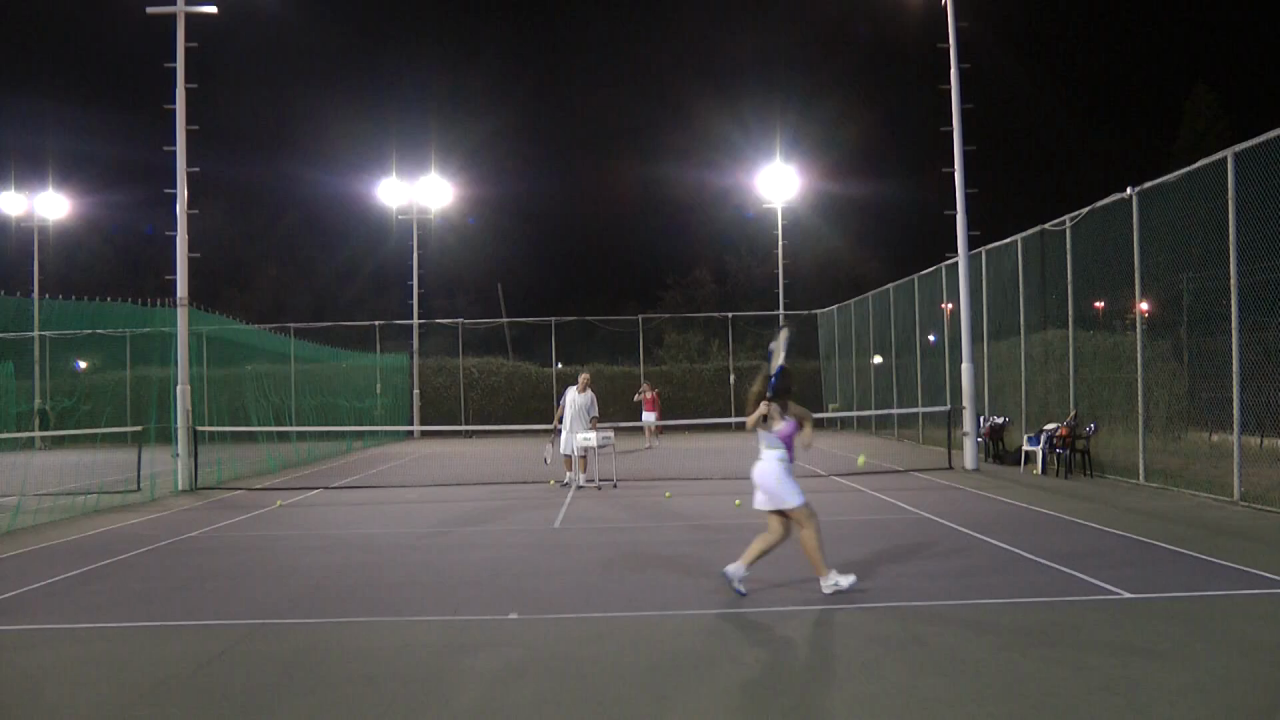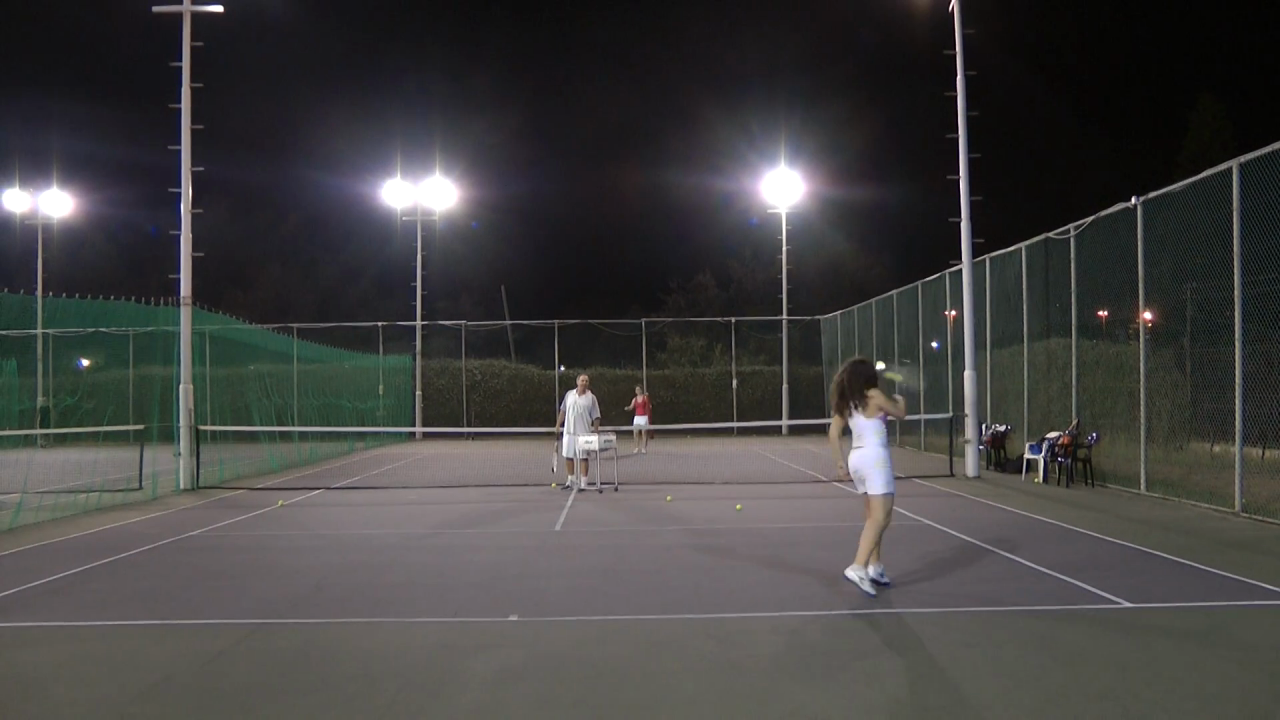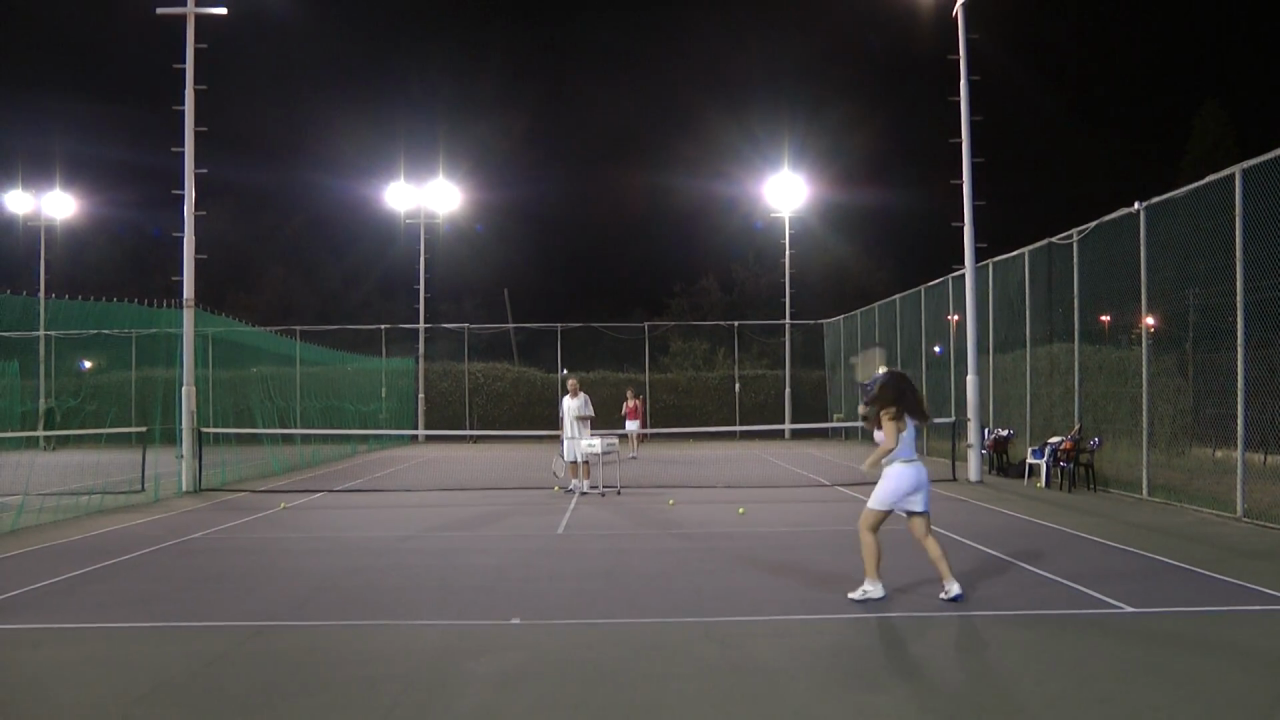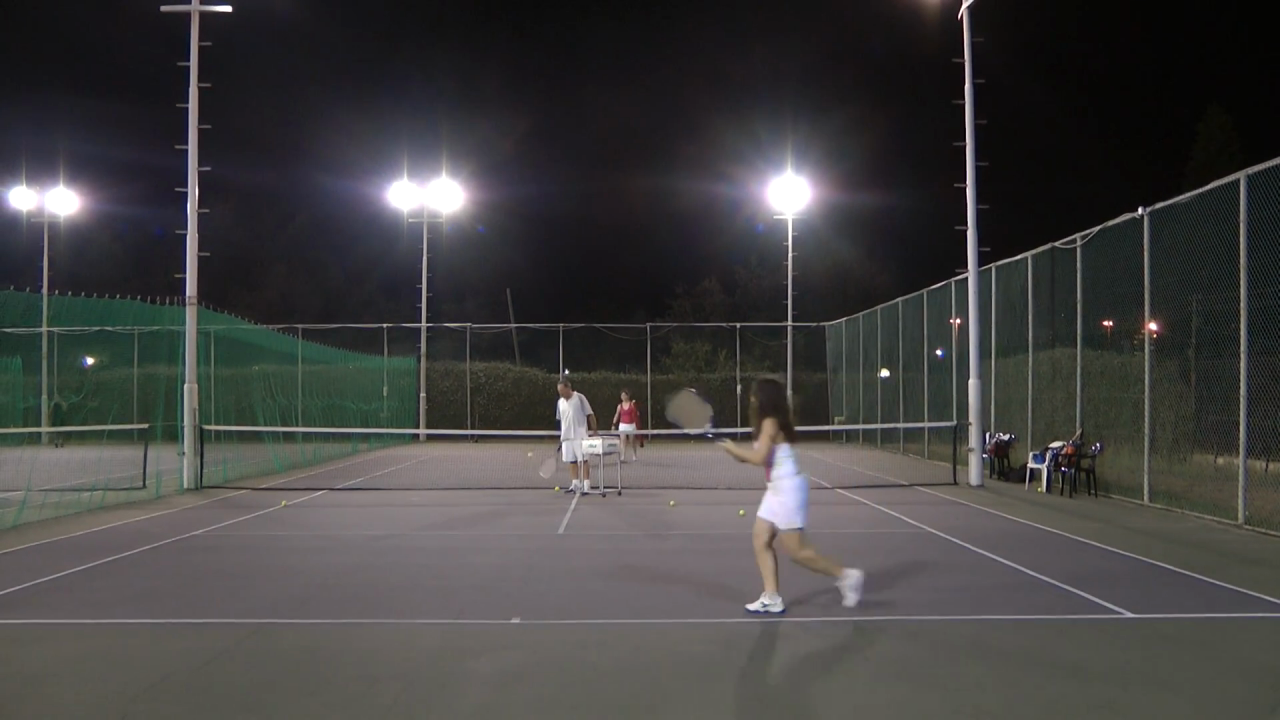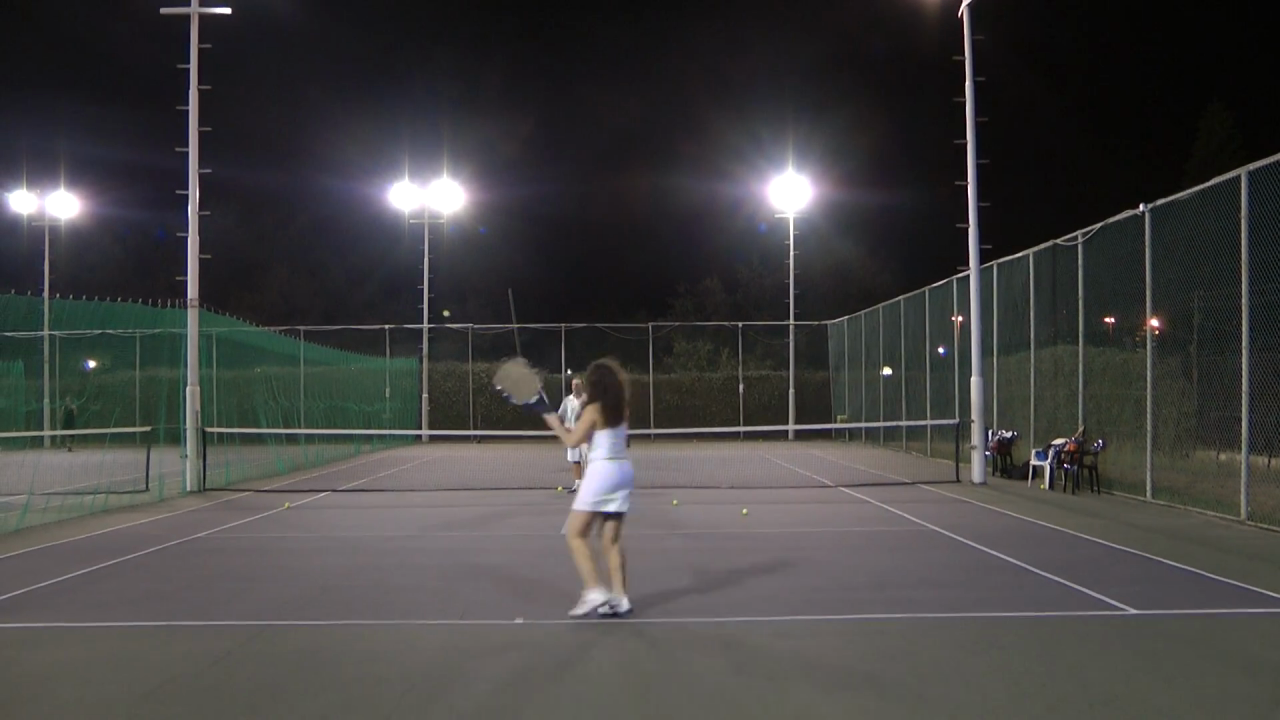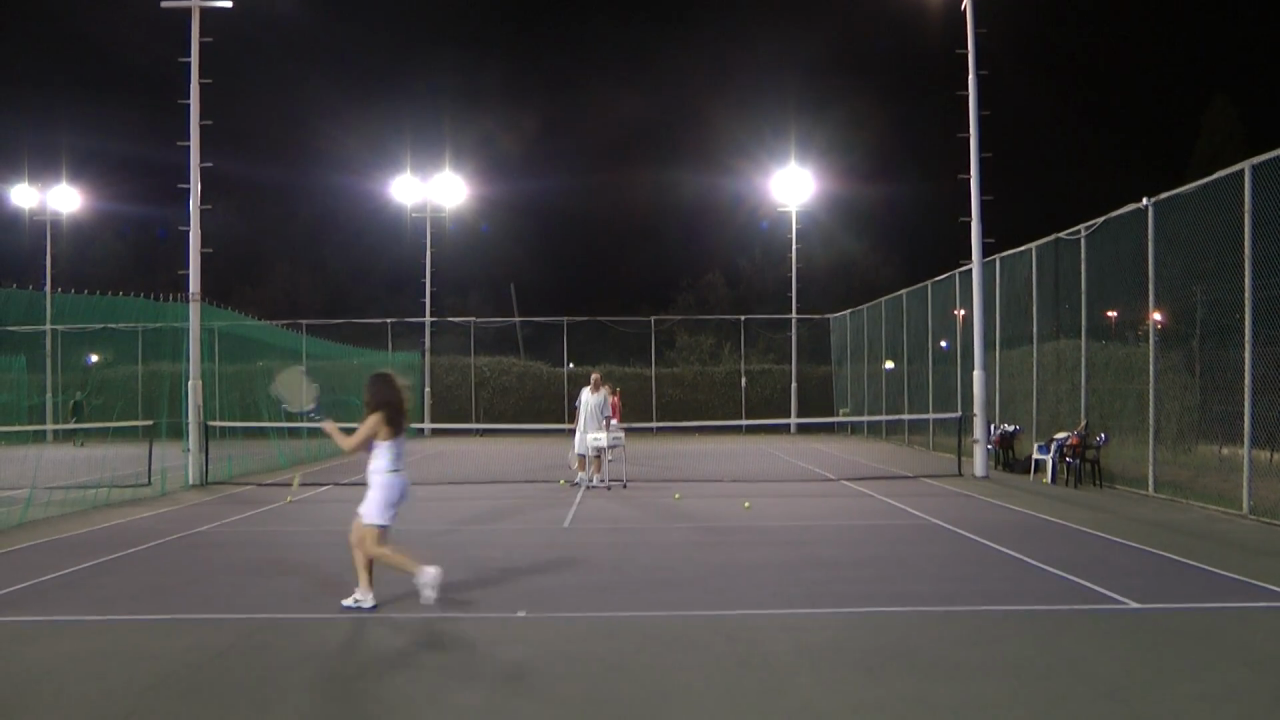
dt=0.7s
person 1, frame 1
left shoulder: (786, 407)
right shoulder: (770, 408)
left elbow: (807, 415)
right elbow: (750, 424)
left wrist: (807, 431)
right wrist: (758, 413)
left hip: (772, 473)
right hip: (774, 472)
left knee: (778, 531)
right knee: (808, 523)
left ankle: (738, 568)
right ankle: (827, 578)
person 1, frame 2
left shoulder: (845, 402)
right shoulder: (874, 394)
left elbow: (834, 432)
right elbow: (899, 413)
left wrist: (840, 461)
right wrist: (900, 401)
left hip: (858, 457)
right hip: (874, 457)
left knee: (876, 515)
right knee: (879, 518)
left ankle: (874, 568)
right ankle: (858, 569)
person 1, frame 3
left shoulder: (889, 412)
right shoulder: (907, 413)
left elbow: (890, 444)
left wrist: (871, 461)
right wrist: (868, 415)
left hip: (898, 475)
right hip: (916, 472)
left knee: (865, 527)
right knee: (924, 535)
left ankle: (872, 585)
right ankle: (951, 585)
person 1, frame 4
left shoulder: (770, 423)
right shoulder: (772, 423)
left elbow: (759, 458)
left wrist: (733, 449)
right wrist: (742, 454)
left hip: (788, 488)
right hip: (777, 490)
left knee: (797, 551)
right knee: (761, 542)
left ankle: (846, 577)
right ankle: (771, 598)
person 1, frame 5
left shoulder: (594, 409)
right shoulder: (619, 408)
left elbow: (573, 441)
left wrist: (556, 424)
left hip: (602, 473)
right hip: (623, 471)
left knee: (575, 535)
right knee: (610, 541)
left ankle: (595, 590)
right ankle: (619, 599)
person 1, frame 6
left shoulder: (377, 419)
right shoulder: (392, 419)
left elbow: (348, 446)
right elbow: (366, 444)
left wrist: (333, 430)
right wrist: (344, 434)
left hip: (384, 485)
right hip: (388, 483)
left knee: (372, 547)
right knee: (357, 539)
left ankle: (424, 572)
right ankle: (364, 594)
